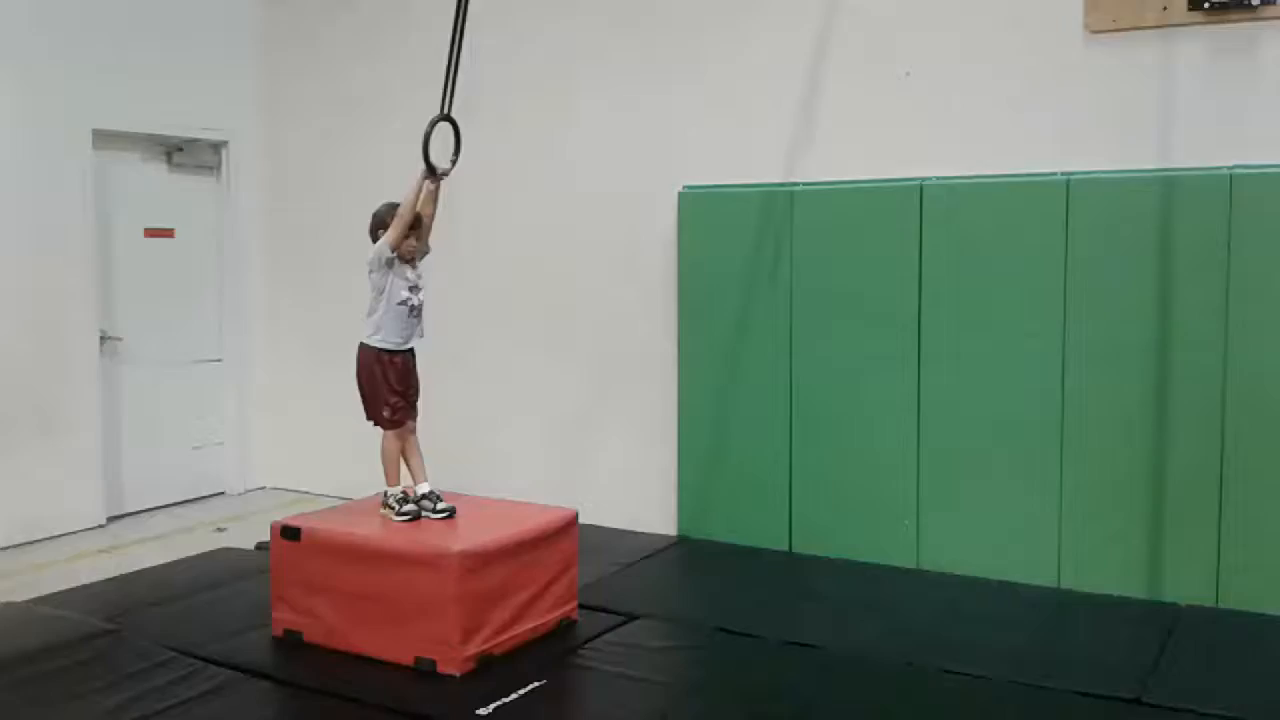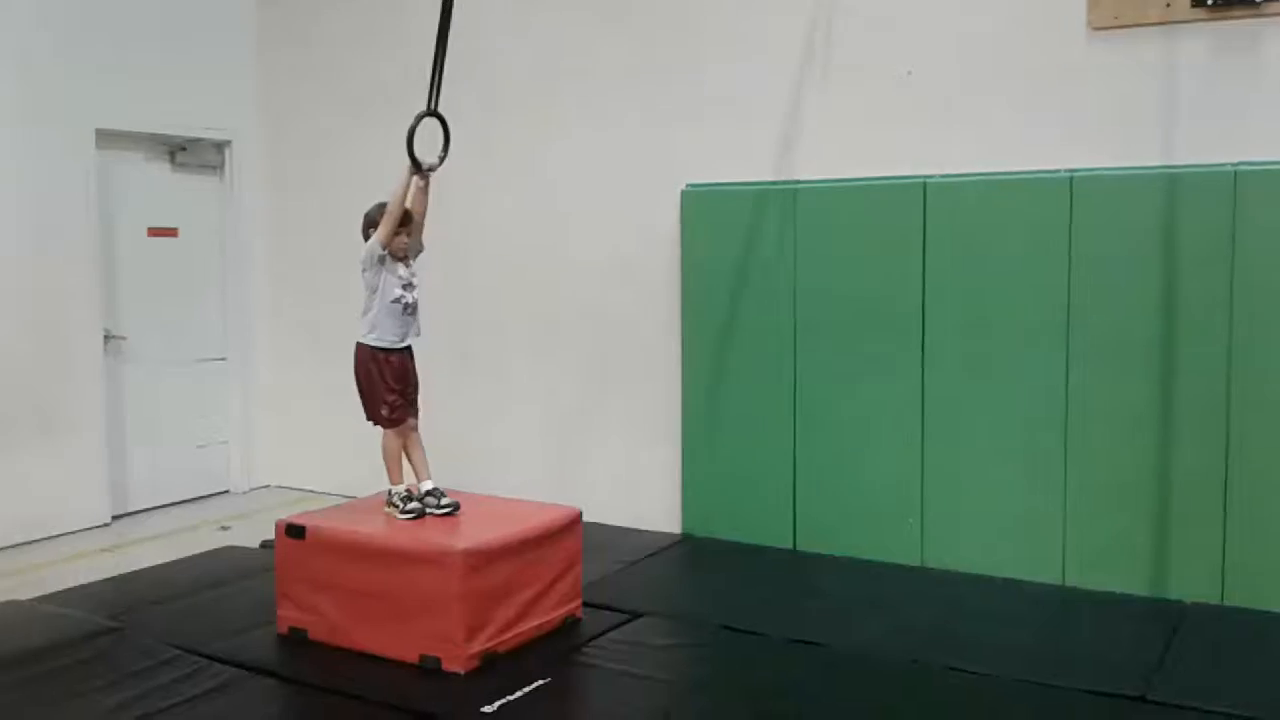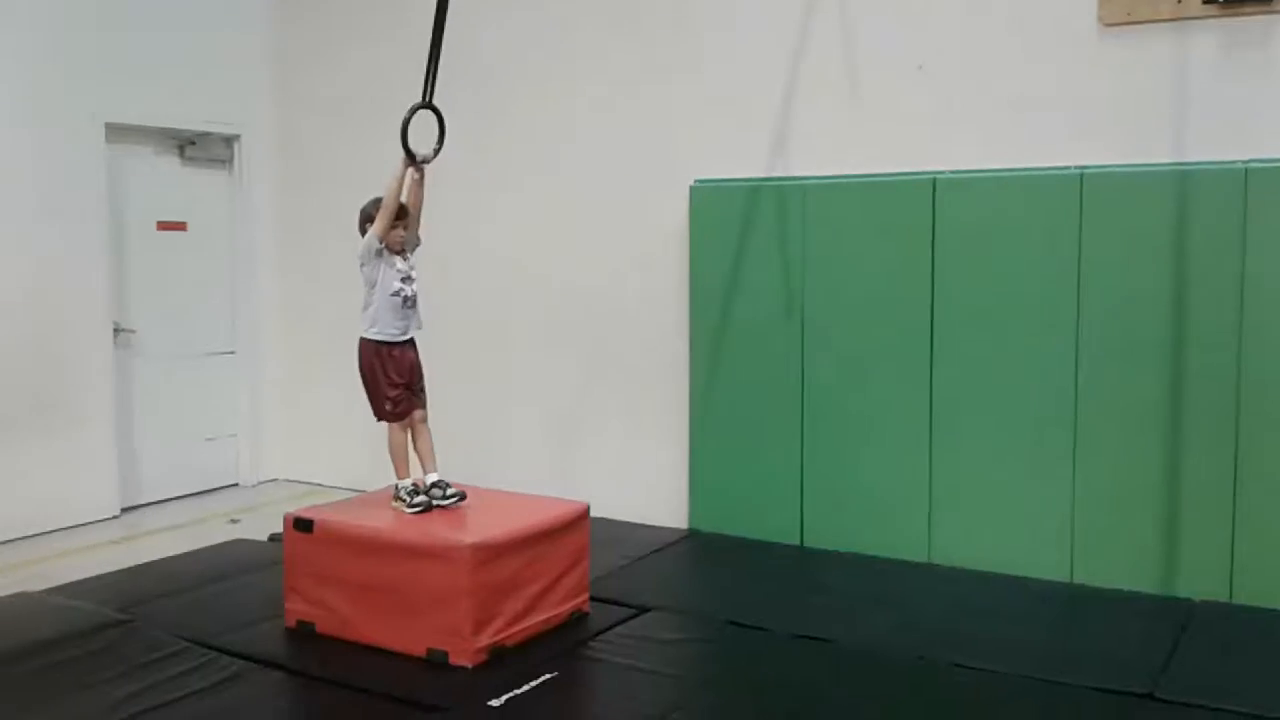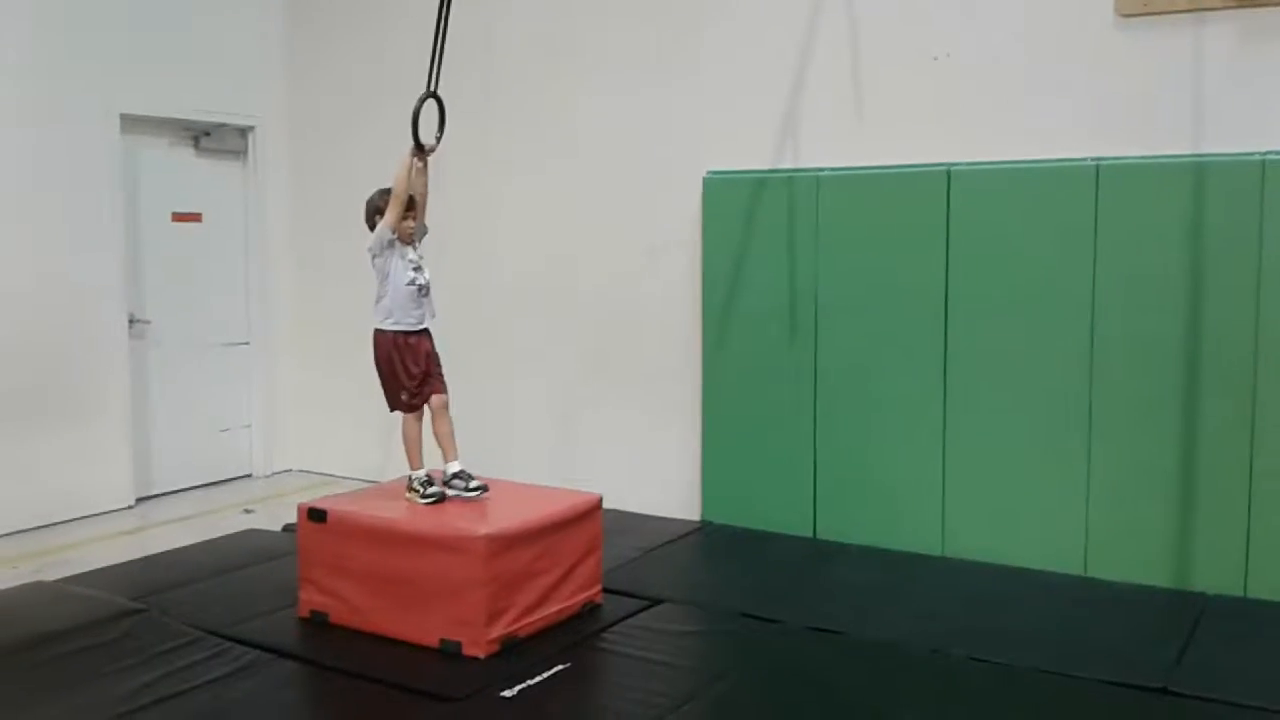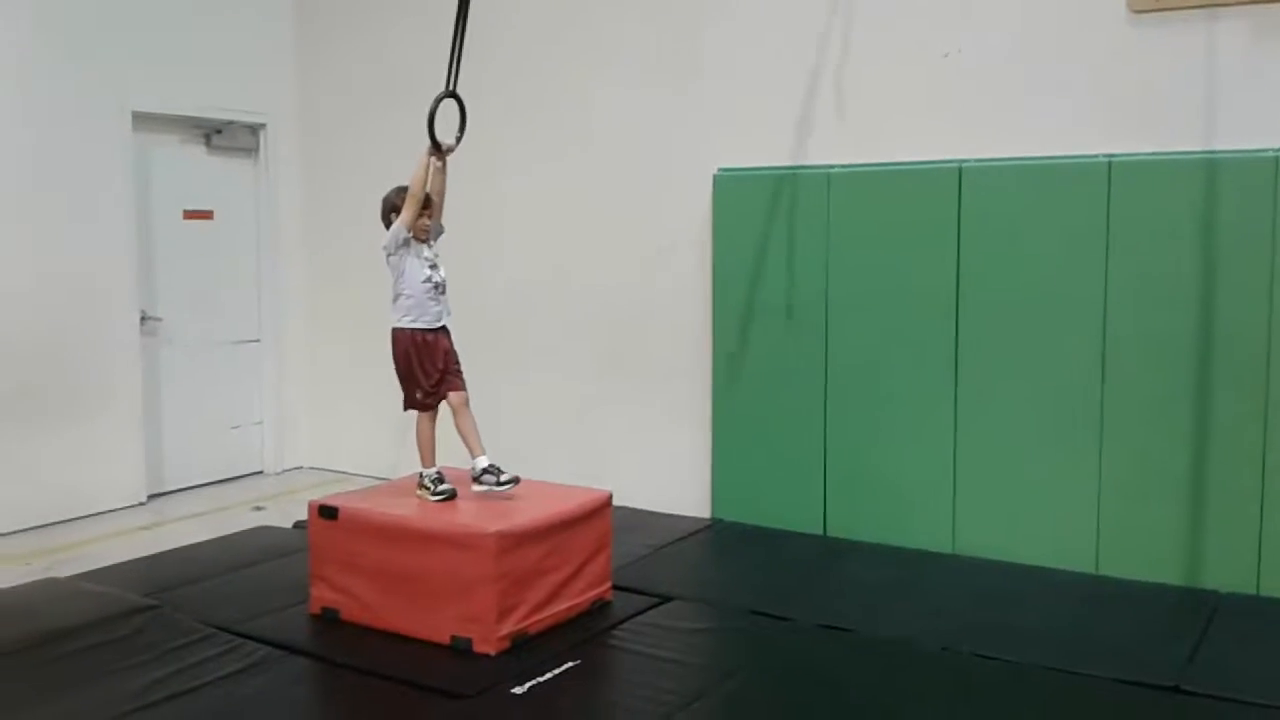
dt=0.2s
person 1, frame 1
left shoulder: (413, 262)
right shoulder: (380, 262)
left elbow: (425, 220)
right elbow: (403, 219)
left wrist: (434, 184)
right wrist: (420, 180)
left hip: (404, 354)
right hip: (378, 354)
left knee: (408, 426)
right knee: (394, 426)
left ankle: (423, 493)
right ankle: (393, 496)
person 1, frame 2
left shoulder: (407, 260)
right shoulder: (373, 261)
left elbow: (418, 218)
right elbow: (391, 215)
left wrist: (423, 181)
right wrist: (407, 175)
left hip: (402, 352)
right hip: (375, 353)
left knee: (410, 425)
right knee: (394, 425)
left ankle: (427, 490)
right ankle: (397, 494)
person 1, frame 3
left shoulder: (405, 254)
right shoulder: (371, 255)
left elbow: (415, 211)
right elbow: (386, 208)
left wrist: (418, 173)
right wrist: (401, 168)
left hip: (406, 346)
right hip: (378, 347)
left knee: (419, 416)
right knee: (398, 418)
left ankle: (433, 482)
right ankle: (404, 487)
person 1, frame 4
left shoulder: (412, 244)
right shoulder: (381, 246)
left elbow: (419, 199)
right elbow: (397, 198)
left wrist: (422, 162)
right wrist: (409, 156)
left hip: (421, 335)
right hip: (393, 337)
left knee: (440, 402)
right knee: (412, 408)
left ankle: (454, 474)
right ankle: (417, 479)
person 1, frame 5
left shoulder: (428, 242)
right shoulder: (396, 245)
left elbow: (436, 198)
right elbow: (413, 197)
left wrist: (441, 162)
right wrist: (427, 156)
left hip: (439, 333)
right hip: (411, 335)
left knee: (460, 400)
right knee: (427, 407)
left ankle: (482, 468)
right ankle: (429, 476)
